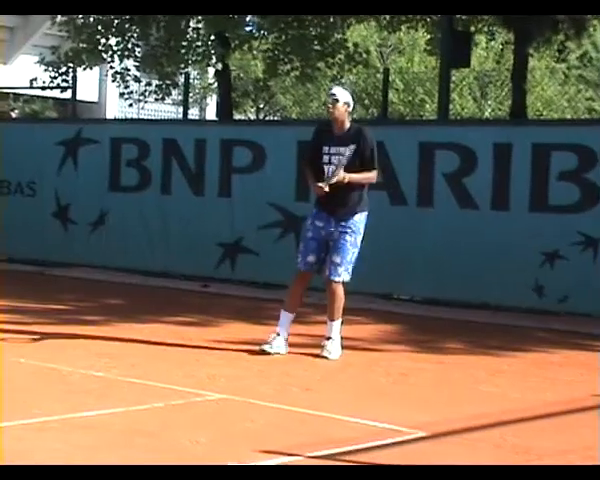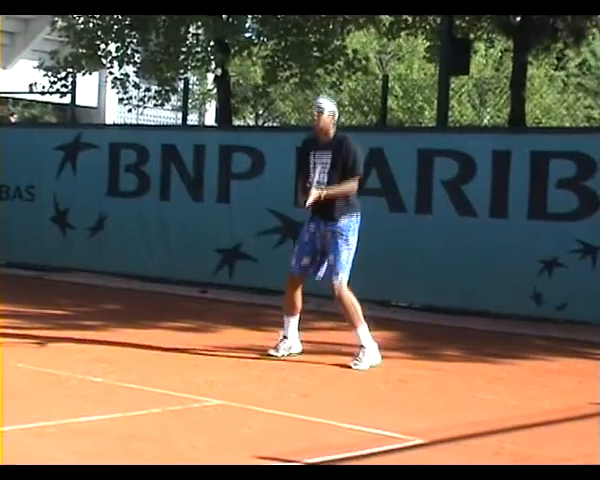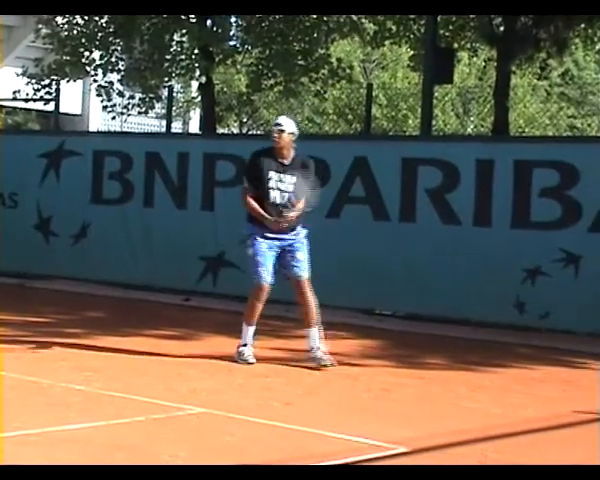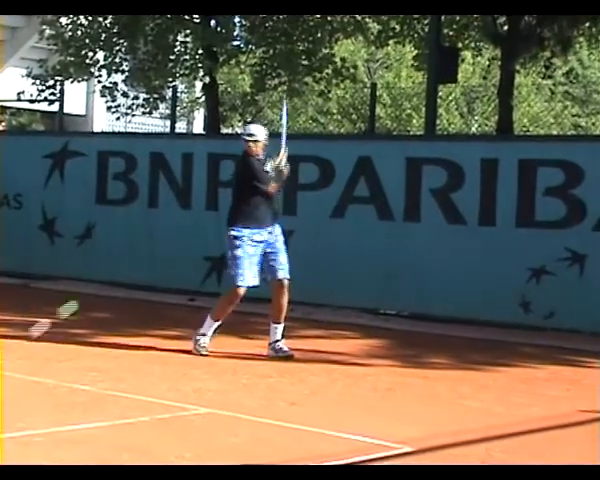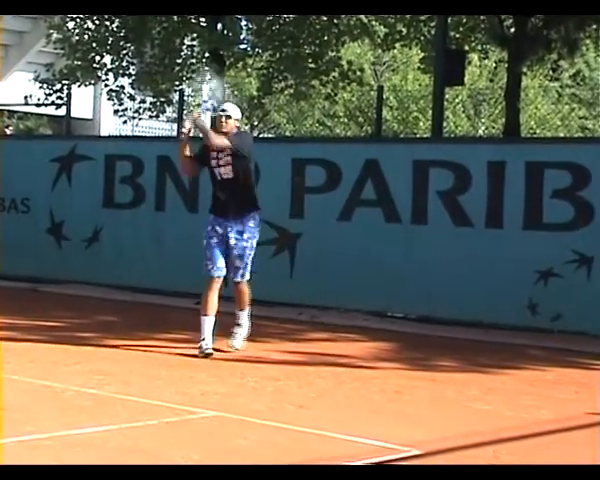
dt=0.4s
person 1, frame 1
left shoulder: (362, 136)
right shoulder: (320, 135)
left elbow: (372, 175)
right elbow: (309, 169)
left wrist: (347, 177)
right wrist: (316, 184)
left hip: (350, 216)
right hip: (321, 213)
left knee: (334, 280)
right knee: (302, 275)
left ankle: (333, 339)
right ankle: (280, 336)
person 1, frame 2
left shoulder: (345, 145)
right shoulder: (307, 145)
left elbow: (353, 185)
left wrist: (322, 193)
right wrist: (303, 195)
left hip: (342, 222)
right hip: (315, 220)
left knee: (338, 287)
right knee: (294, 279)
left ankle: (369, 348)
right ankle: (290, 339)
person 1, frame 3
left shoulder: (305, 164)
right shoulder: (259, 159)
left elbow: (301, 202)
right elbow: (247, 197)
left wrist: (292, 216)
right wrist: (267, 219)
left hip: (293, 233)
right hip: (262, 232)
left knee: (303, 284)
right knee: (262, 288)
left ankle: (315, 347)
right ankle: (245, 343)
person 1, frame 4
left shoulder: (263, 158)
right shoulder: (248, 163)
right elbow: (271, 189)
left wrist: (280, 166)
right wrist: (281, 173)
left hip: (270, 230)
right hip: (244, 233)
left knee: (281, 284)
right knee: (238, 291)
left ankle: (275, 341)
right ankle: (203, 334)
person 1, frame 5
left shoulder: (244, 138)
right shoulder: (205, 147)
left elbow: (218, 142)
right elbow: (188, 170)
left wrist: (202, 125)
right wrist: (185, 139)
left hip: (244, 220)
right hip: (217, 219)
left knee: (239, 279)
right knee: (214, 279)
left ankle: (241, 325)
right ankle: (205, 339)
